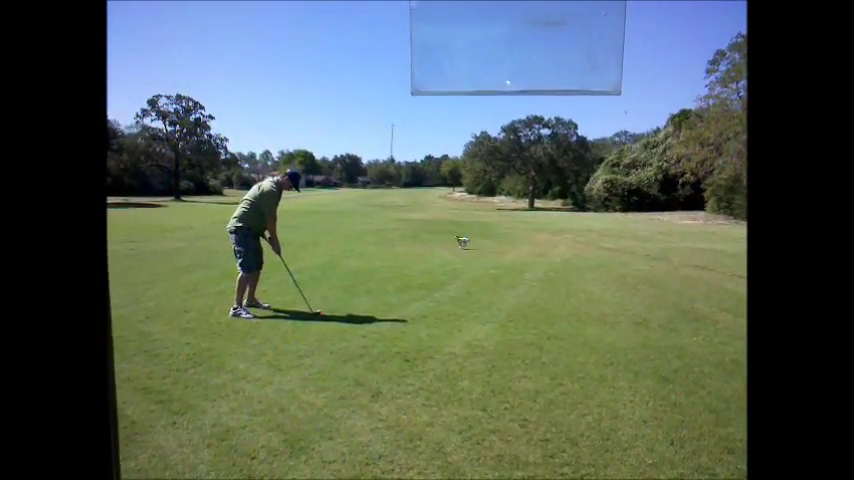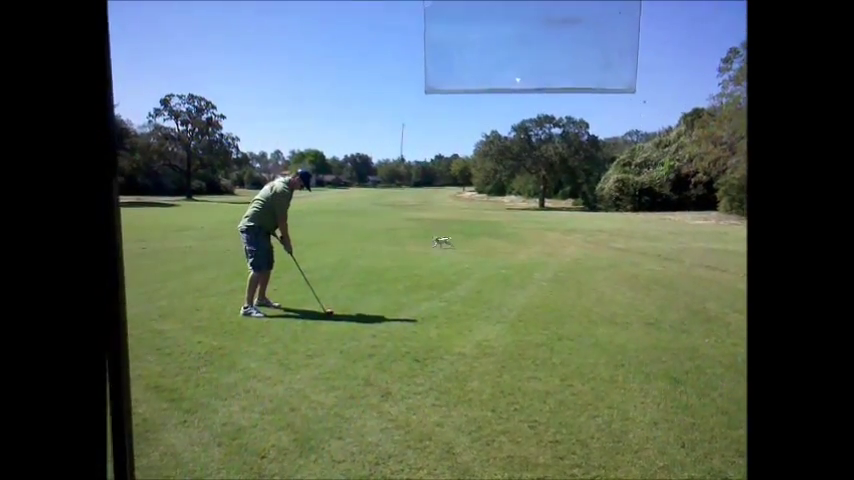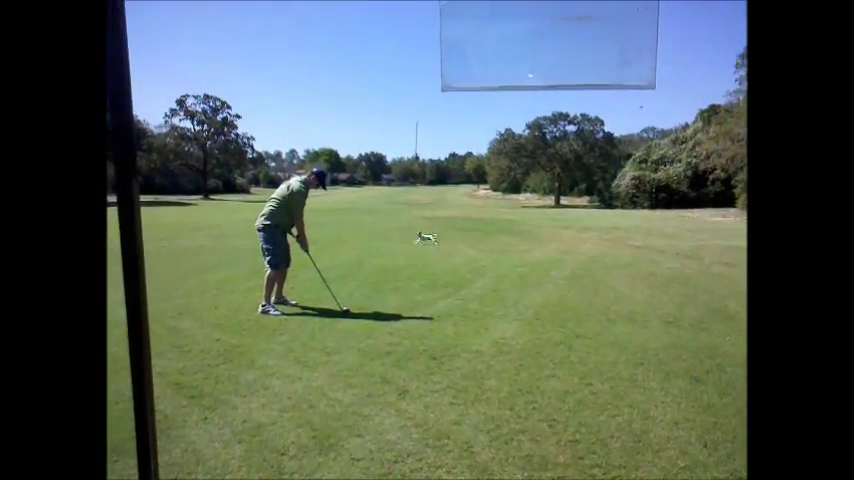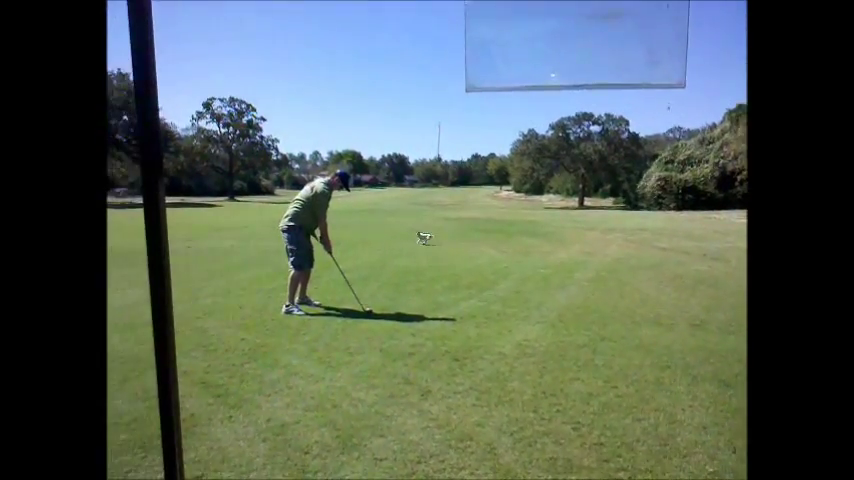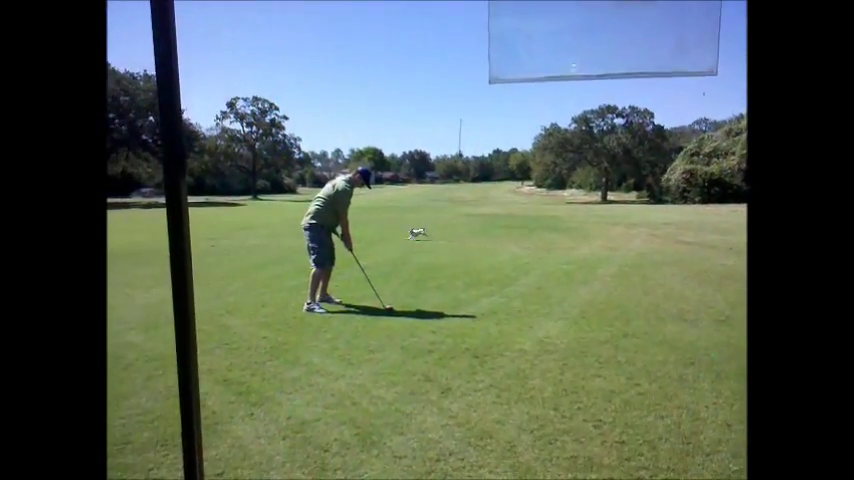
dt=0.2s
person 1, frame 1
left shoulder: (274, 188)
right shoulder: (270, 189)
left elbow: (271, 217)
right elbow: (269, 219)
left wrist: (272, 237)
right wrist: (275, 241)
left hip: (251, 229)
right hip: (242, 229)
left knee: (256, 266)
right knee: (247, 268)
left ankle: (250, 299)
right ankle: (237, 307)
person 1, frame 2
left shoulder: (283, 185)
right shoulder: (282, 190)
left elbow: (280, 217)
right elbow: (282, 219)
left wrist: (283, 236)
right wrist: (287, 240)
left hip: (260, 228)
right hip: (253, 228)
left knee: (267, 265)
right knee: (258, 267)
left ankle: (261, 298)
right ankle: (247, 306)
person 1, frame 3
left shoulder: (297, 183)
right shoulder: (299, 188)
left elbow: (295, 216)
right elbow: (298, 218)
left wrist: (299, 235)
right wrist: (303, 239)
left hip: (276, 226)
right hip: (270, 226)
left knee: (284, 263)
right knee: (275, 265)
left ankle: (278, 296)
right ankle: (265, 304)
person 1, frame 4
left shoulder: (320, 184)
right shoulder: (322, 190)
left elbow: (318, 217)
right elbow: (321, 219)
left wrist: (322, 236)
right wrist: (326, 240)
left hip: (300, 227)
right hip: (294, 227)
left knee: (307, 264)
right knee: (298, 266)
left ankle: (302, 297)
right ankle: (289, 304)
person 1, frame 5
left shoulder: (342, 182)
right shoulder: (344, 188)
left elbow: (339, 215)
right elbow: (343, 216)
left wrist: (343, 234)
right wrist: (347, 238)
left hip: (321, 225)
right hip: (315, 225)
left knee: (329, 262)
right knee: (320, 264)
left ankle: (323, 295)
right ankle: (310, 302)
